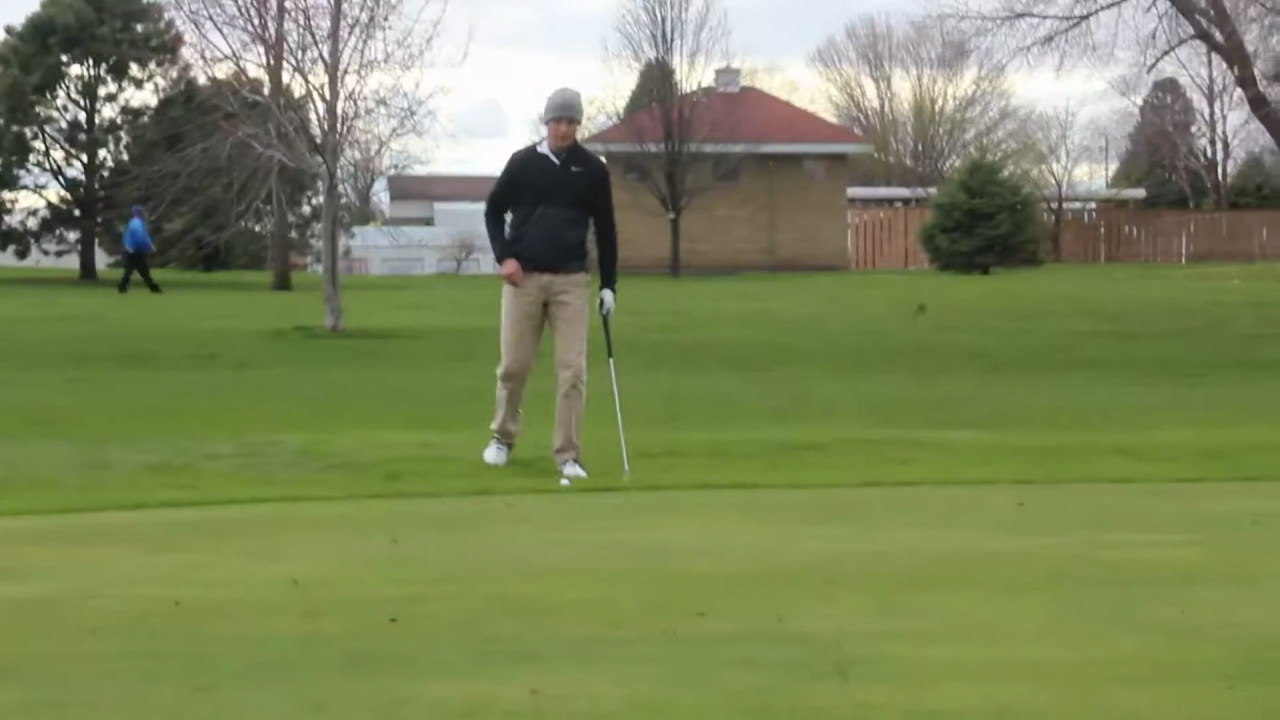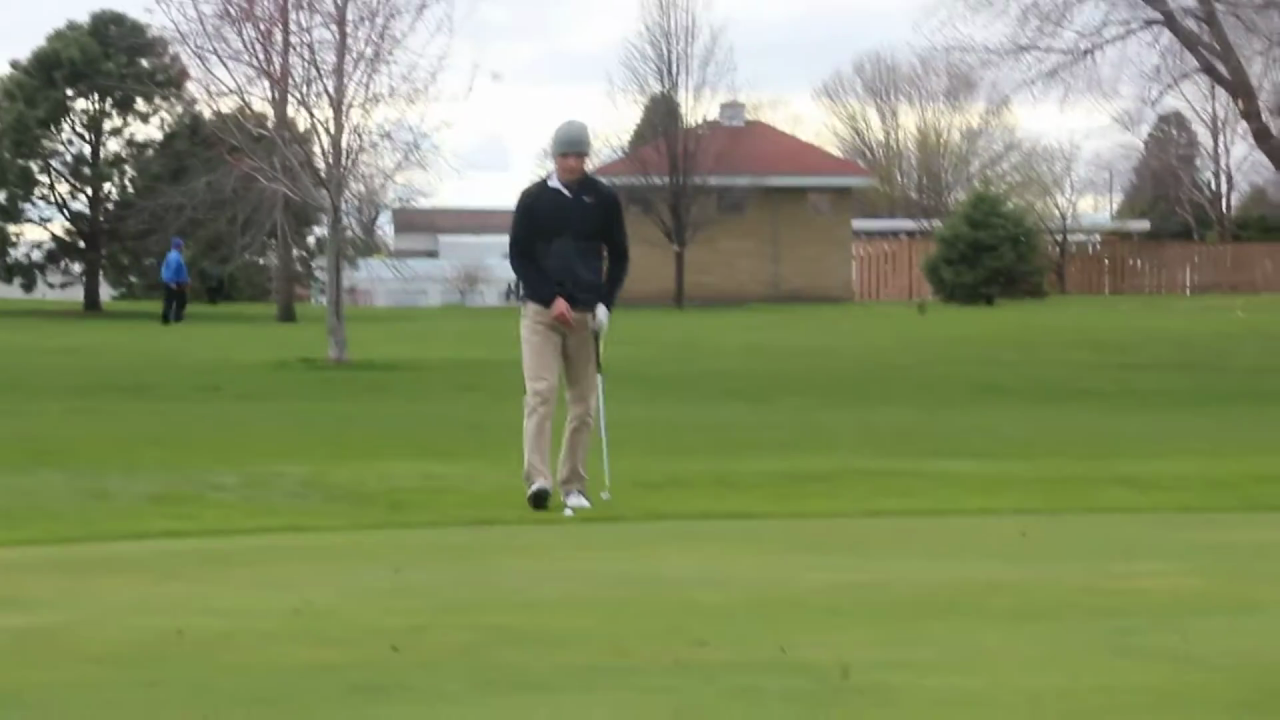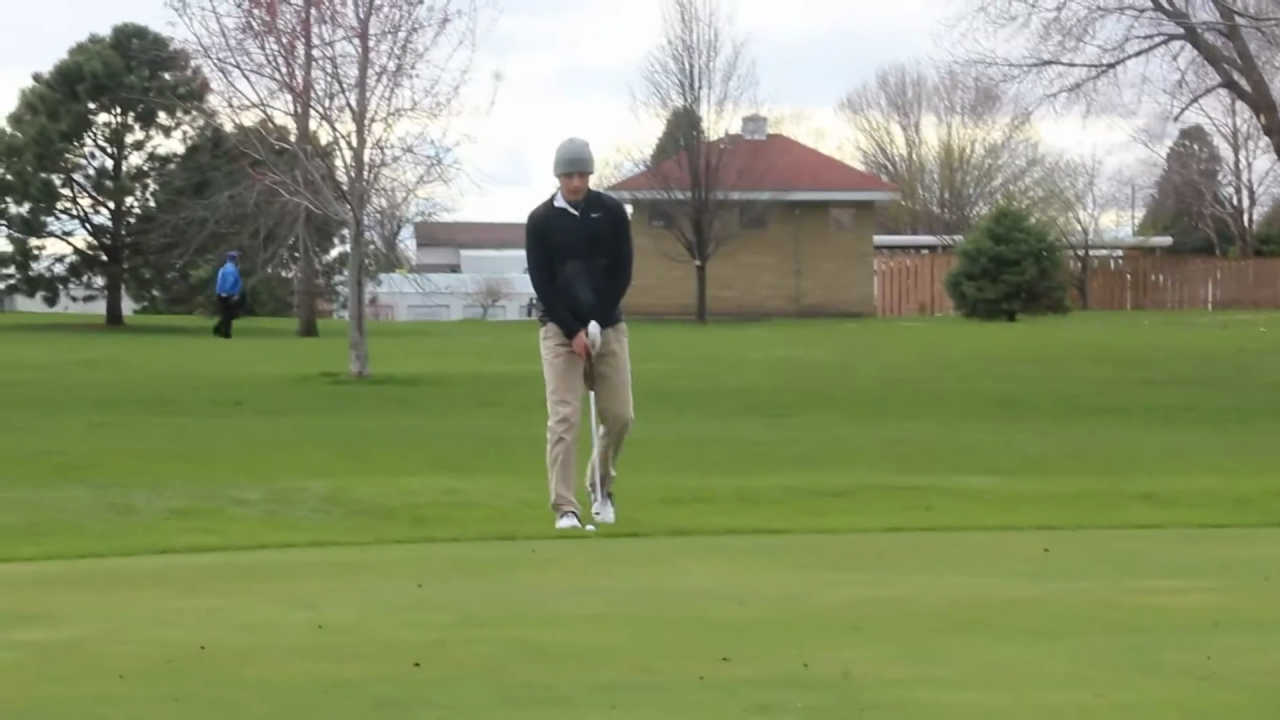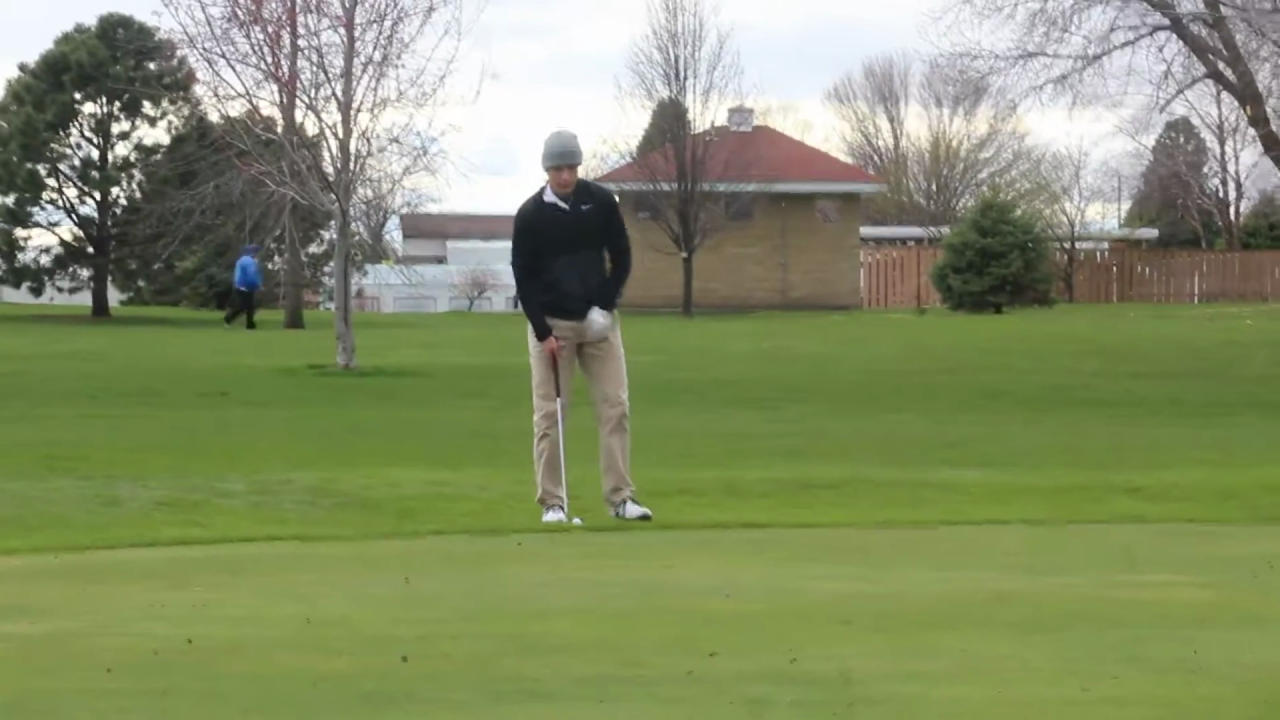
dt=0.4s
person 1, frame 1
left shoulder: (593, 169)
right shoulder: (522, 162)
left elbow: (605, 229)
right elbow: (493, 210)
left wrist: (608, 285)
right wrist: (504, 256)
left hip: (572, 278)
right hip: (523, 277)
left knee: (571, 368)
right knee: (514, 363)
left ankle: (567, 454)
right ankle: (504, 434)
person 1, frame 2
left shoulder: (605, 198)
right shoulder: (533, 198)
left elbow: (619, 256)
right elbow: (519, 255)
left wrist: (606, 302)
right wrist: (550, 298)
left hip: (588, 311)
right hip: (541, 309)
left knee: (584, 402)
right knee: (540, 394)
left ankle: (572, 484)
right ankle: (538, 481)
person 1, frame 3
left shoulder: (612, 211)
right shoulder: (541, 220)
left elbow: (622, 273)
right elbow: (542, 282)
left wrist: (597, 322)
right wrist: (571, 332)
left hip: (609, 327)
right hip: (560, 329)
left knee: (620, 415)
right knee: (564, 418)
left ankle: (599, 485)
right ankle: (565, 507)
person 1, frame 4
left shoulder: (602, 201)
right shoulder: (530, 214)
left elbow: (621, 258)
right elbow: (524, 277)
left wrist: (604, 306)
right wrist: (543, 332)
left hip: (600, 320)
right hip: (551, 324)
left knee: (615, 407)
right knee: (549, 413)
left ankle: (621, 497)
right ankle: (552, 502)
